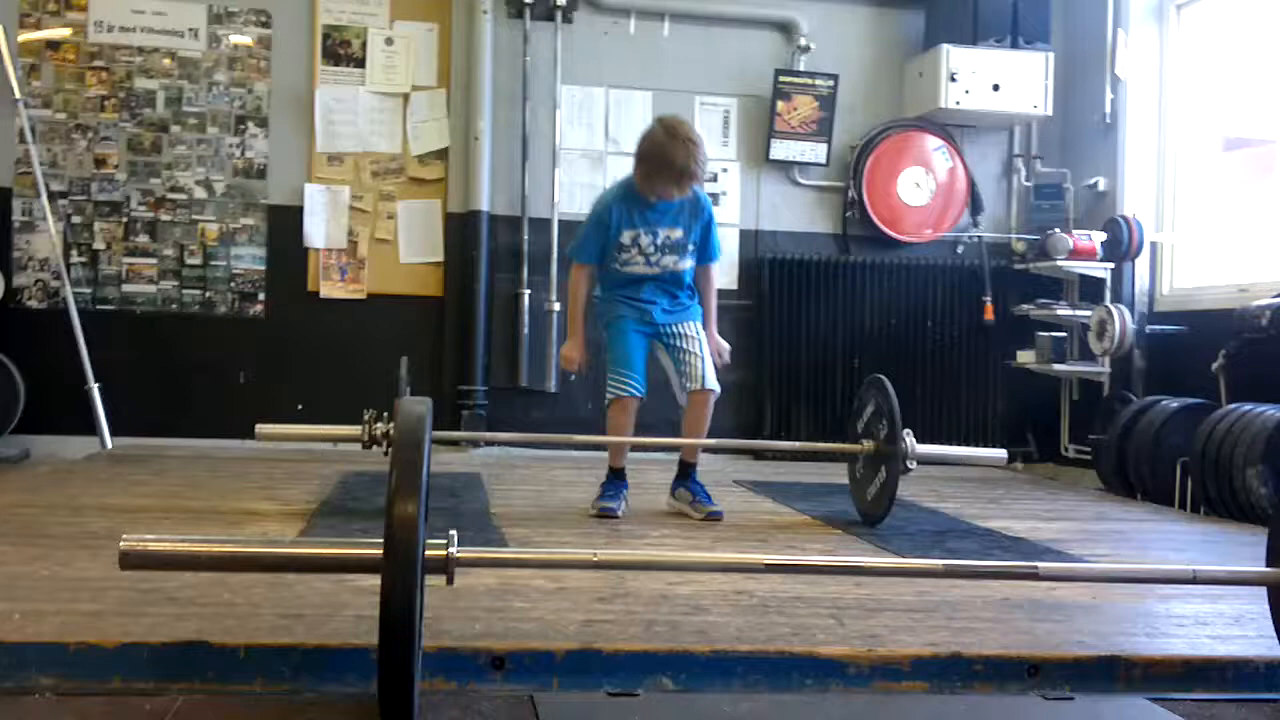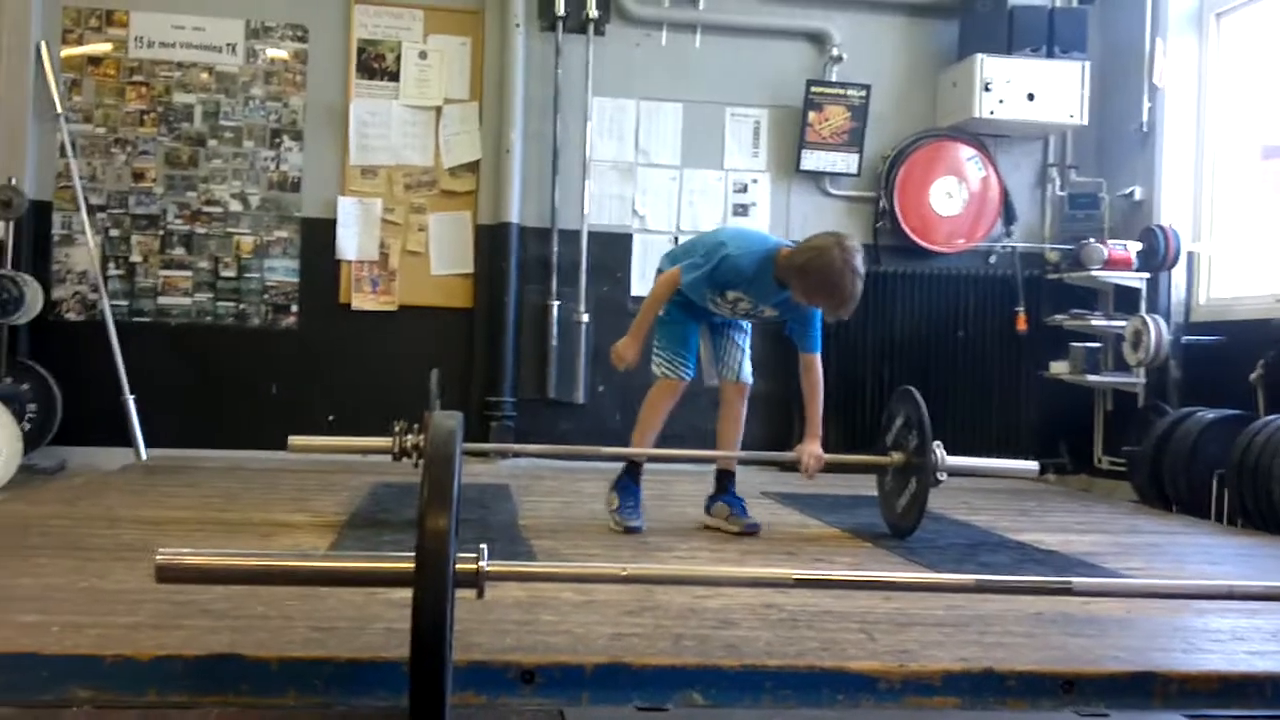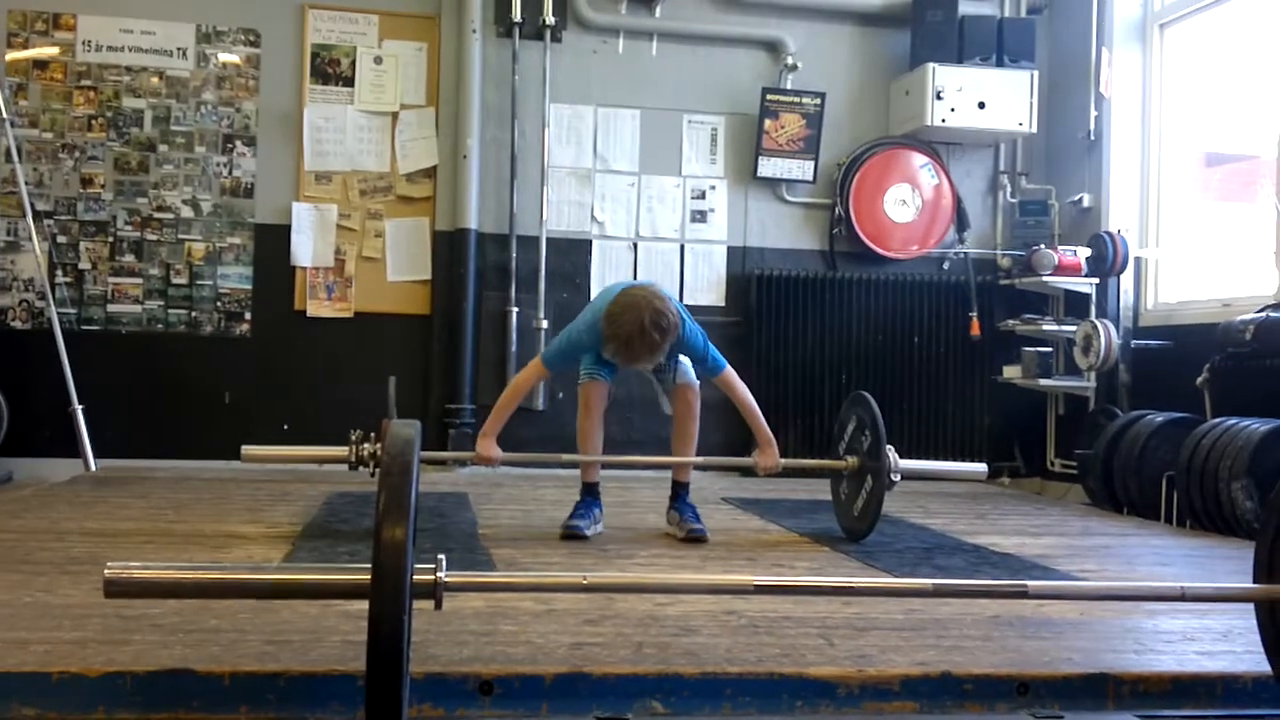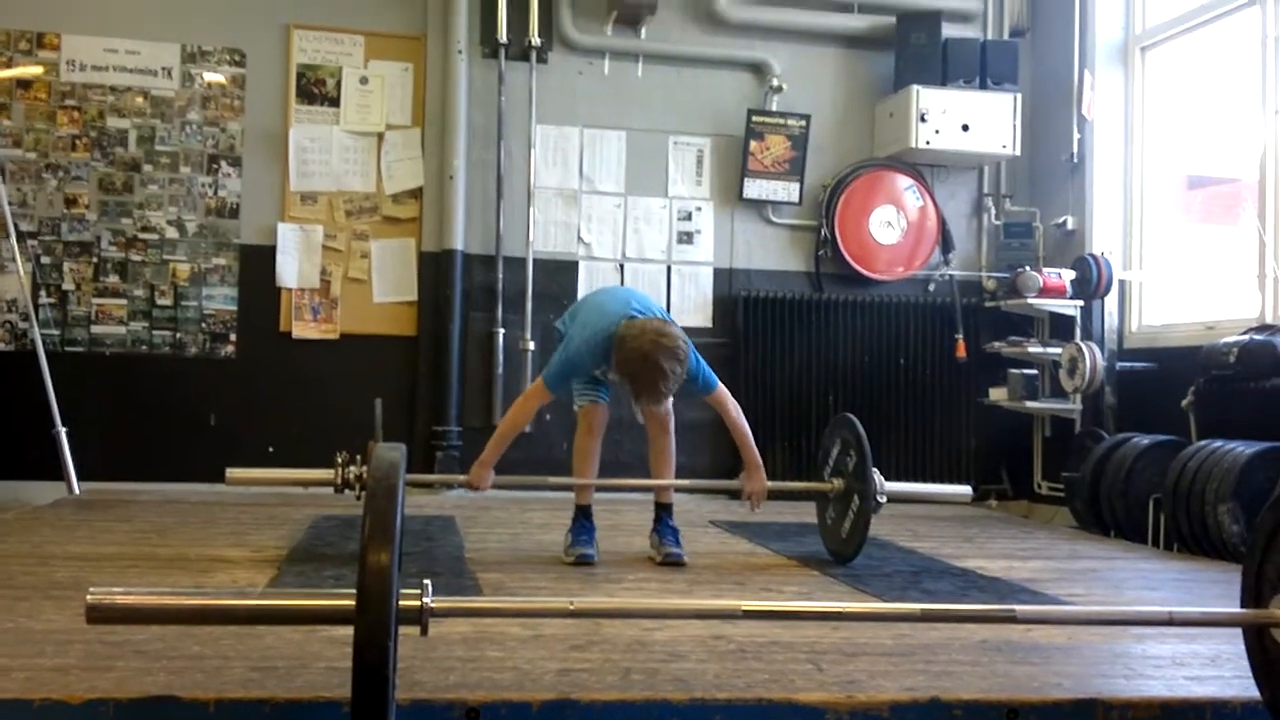
dt=1s
person 1, frame 1
left shoulder: (698, 206)
right shoulder: (612, 206)
left elbow: (706, 270)
right elbow: (581, 273)
left wrist: (711, 329)
right wrist: (574, 336)
left hip: (680, 308)
right hip: (626, 307)
left knee: (704, 389)
right knee: (626, 395)
left ankle: (685, 482)
right ankle: (615, 482)
person 1, frame 2
left shoulder: (808, 293)
right shoulder: (740, 257)
left elbow: (811, 366)
right elbow: (668, 278)
left wrist: (811, 438)
right wrist: (633, 339)
left hip: (729, 307)
right hip: (684, 288)
left knee: (736, 387)
right knee: (673, 380)
left ankle: (723, 494)
right ankle: (626, 483)
person 1, frame 3
left shoulder: (680, 329)
right shoulder: (590, 328)
left elbow: (733, 385)
right elbow: (528, 376)
left wrist: (767, 445)
right wrist: (488, 436)
left hip: (660, 341)
right hip: (606, 342)
left knee: (688, 394)
right knee: (592, 394)
left ankle: (679, 502)
right ankle: (589, 500)
person 1, frame 4
left shoulder: (675, 349)
right shoulder: (585, 346)
left elbow: (727, 404)
right elbow: (530, 400)
left wrist: (754, 468)
right wrist: (485, 464)
right hip: (590, 337)
left knee: (662, 418)
right knee: (592, 417)
left ankle: (663, 523)
right ankle: (582, 523)
